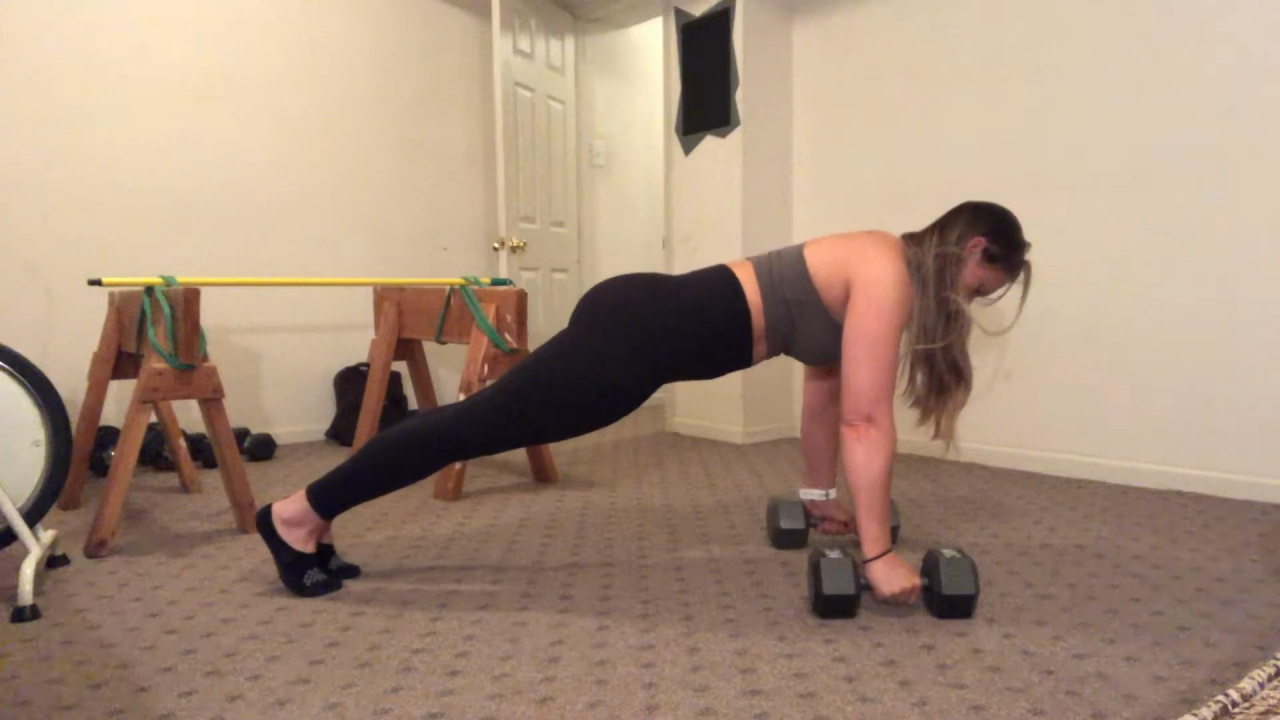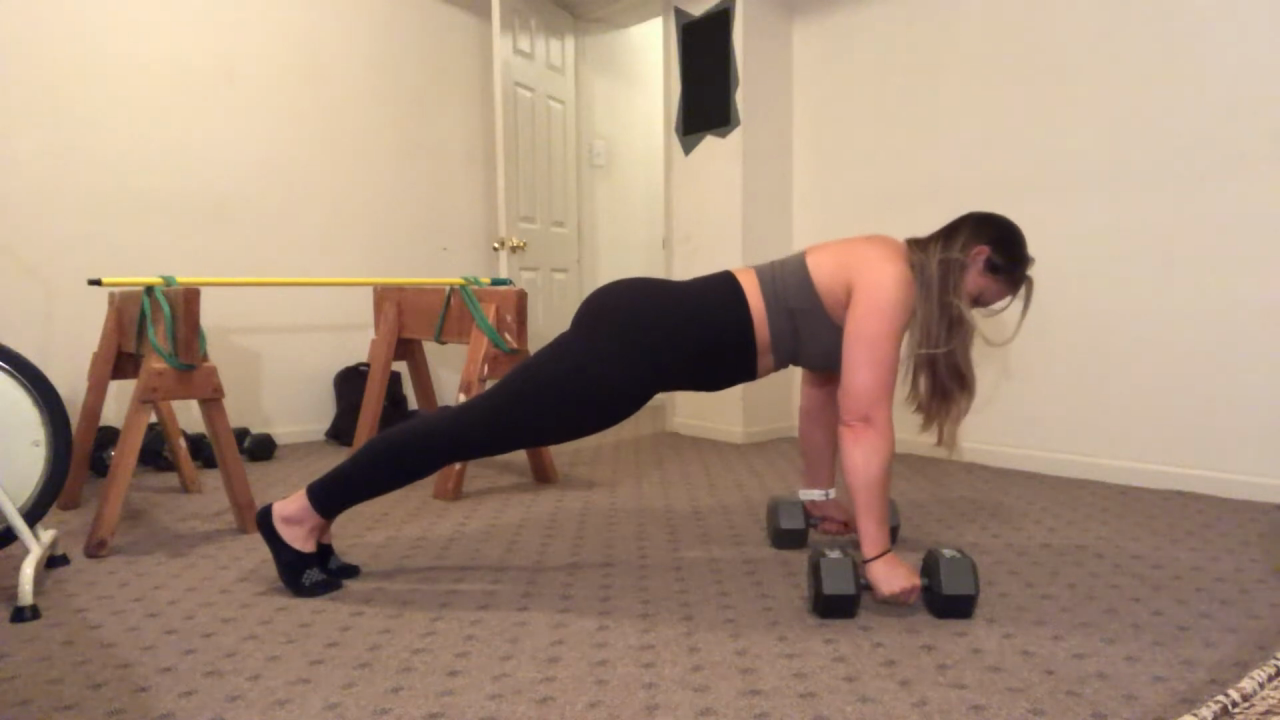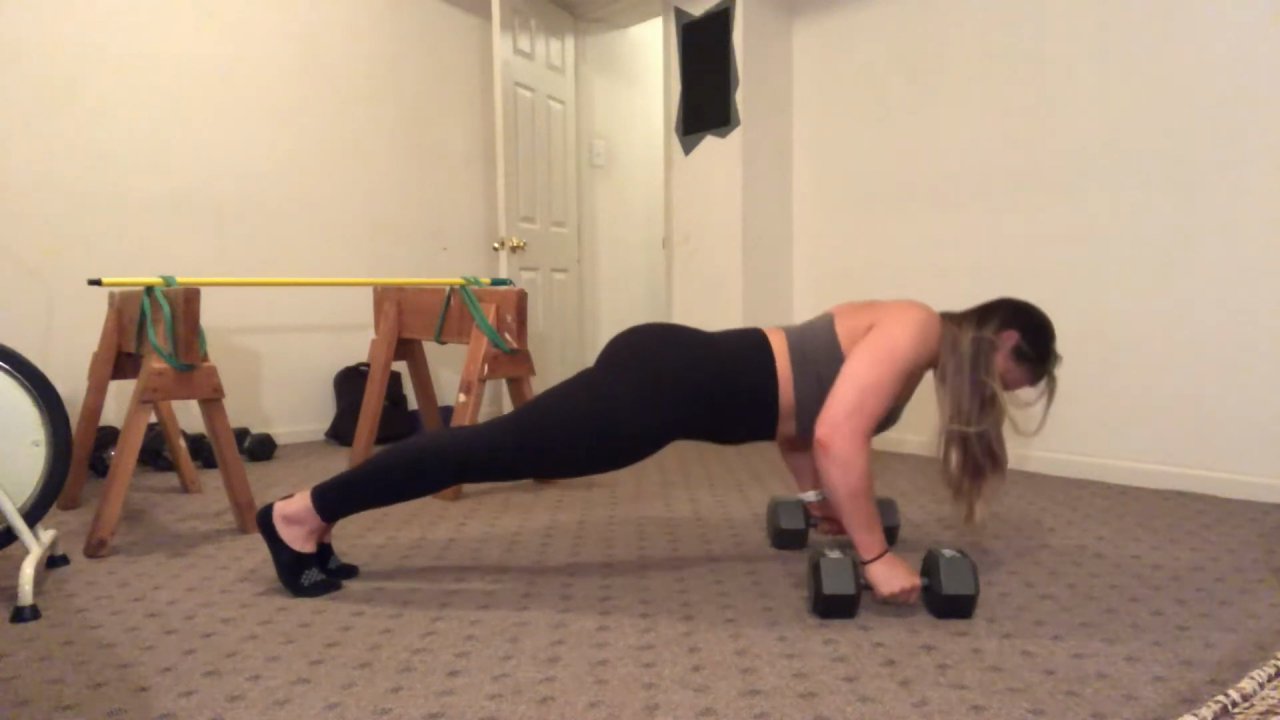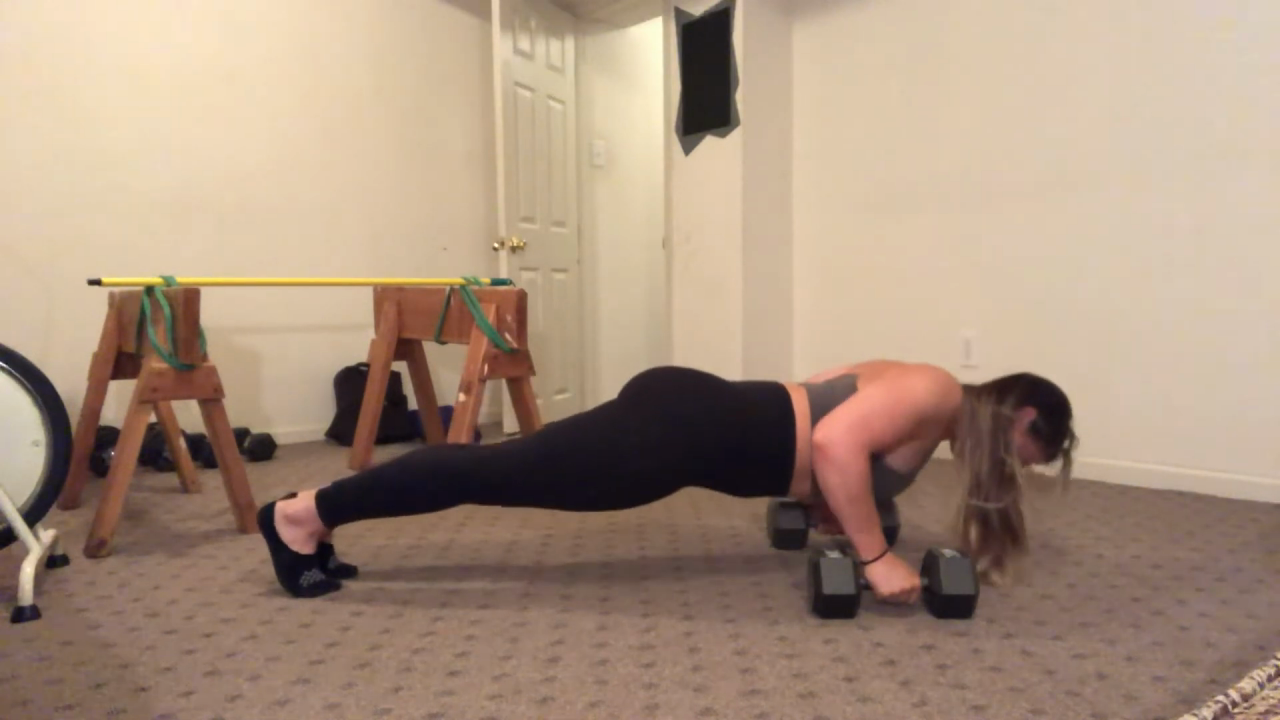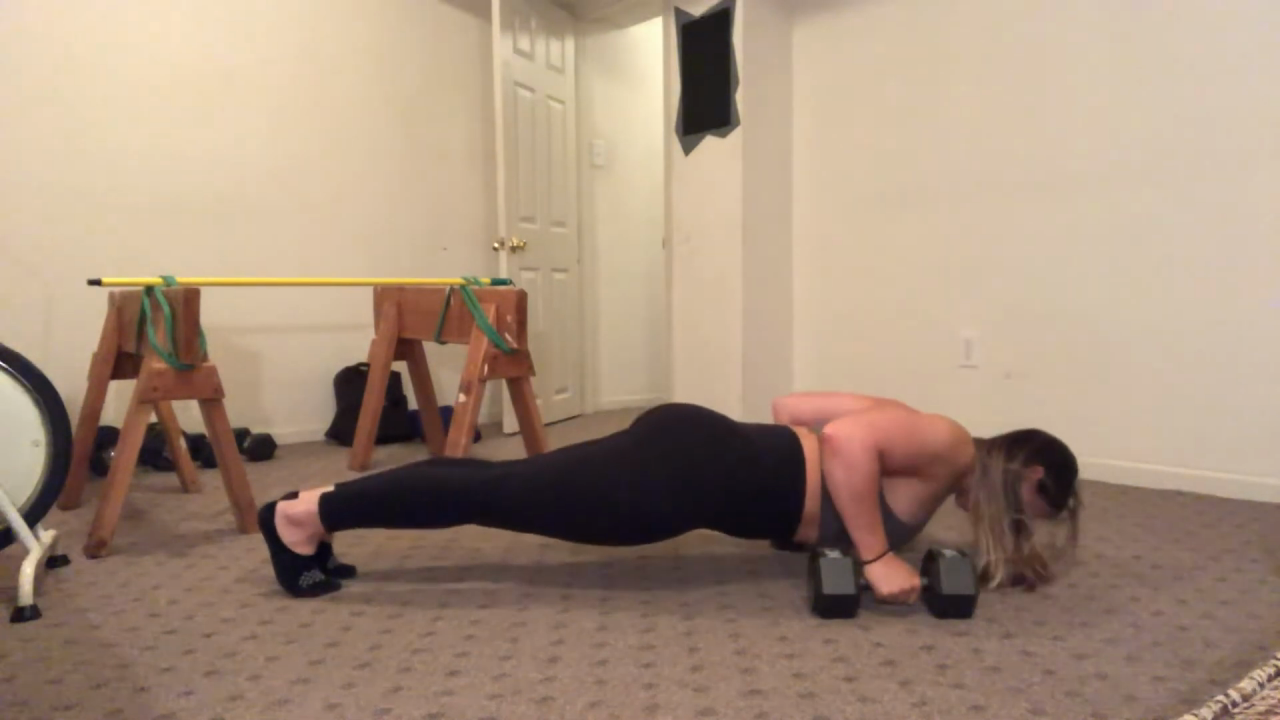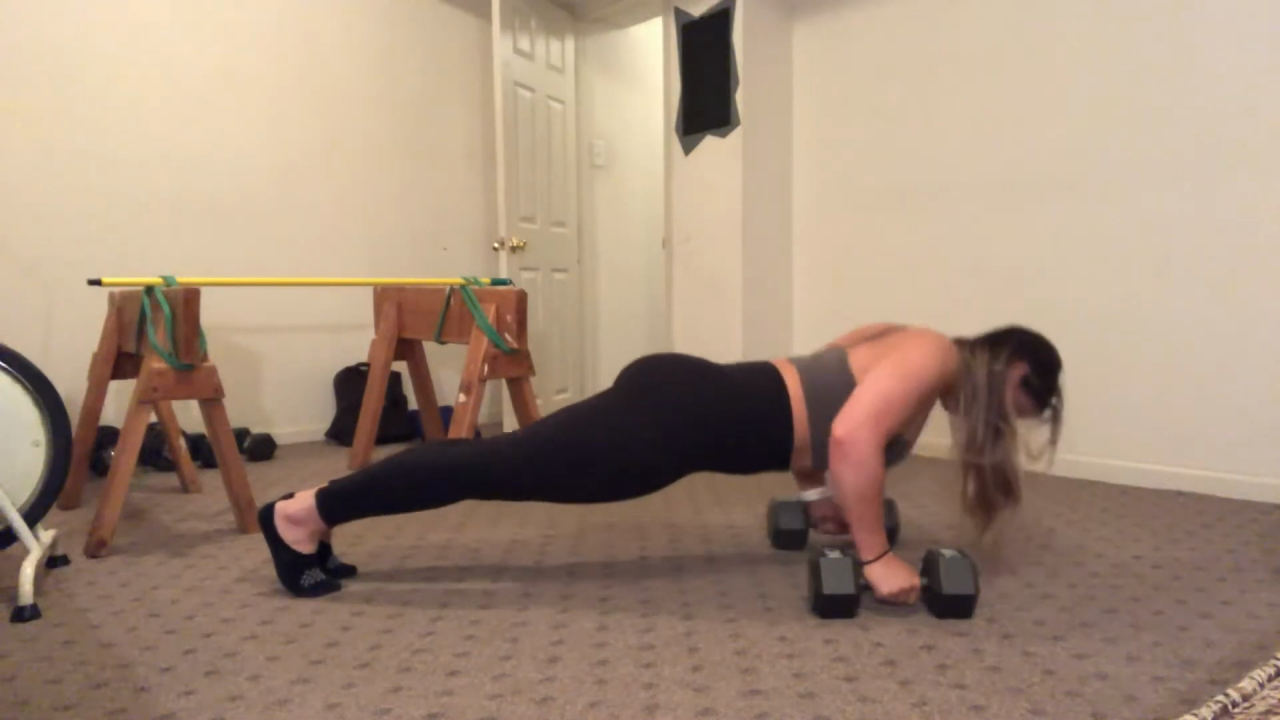
dt=0.7s
person 1, frame 1
left shoulder: (872, 266)
right shoulder: (889, 272)
left elbow: (824, 389)
right elbow: (865, 419)
left wrist: (819, 496)
right wrist: (878, 554)
left hip: (651, 320)
right hip: (642, 330)
left knee: (483, 421)
right knee: (480, 425)
left ankle: (316, 513)
right ankle: (299, 514)
person 1, frame 2
left shoulder: (878, 273)
right shoulder: (893, 275)
left elbow: (822, 388)
right elbow: (863, 419)
left wrist: (820, 496)
right wrist: (878, 553)
left hip: (657, 332)
right hip: (646, 338)
left knee: (483, 428)
right knee: (478, 428)
left ankle: (314, 515)
right ankle: (299, 514)
person 1, frame 3
left shoulder: (897, 331)
right shoulder: (918, 329)
left elbow: (797, 419)
right elbow: (837, 436)
left wrist: (821, 501)
right wrist: (876, 557)
left hip: (679, 375)
right hip: (669, 386)
left knee: (495, 449)
right knee: (493, 450)
left ankle: (318, 514)
right ankle: (301, 514)
person 1, frame 4
left shoulder: (912, 389)
right shoulder: (939, 396)
right elbow: (836, 444)
left wrist: (830, 510)
right wrist: (876, 557)
left hip: (692, 416)
right hip: (687, 430)
left knee: (500, 468)
right knee: (495, 472)
left ankle: (319, 507)
right ankle: (303, 513)
person 1, frame 5
left shoulder: (917, 434)
right shoulder: (950, 449)
left elbow: (789, 405)
right elbow: (846, 440)
left wrist: (811, 508)
right wrist: (877, 557)
left hip: (699, 448)
right hip: (695, 474)
left knee: (504, 484)
right knee: (500, 496)
left ankle: (320, 504)
right ankle: (306, 512)
person 1, frame 6
left shoulder: (903, 346)
right shoulder: (934, 357)
right elbow: (852, 439)
left wrist: (817, 499)
right wrist: (876, 556)
left hip: (685, 398)
right hip: (683, 418)
left knee: (502, 460)
right knee: (498, 468)
left ankle: (319, 505)
right ankle: (303, 512)
